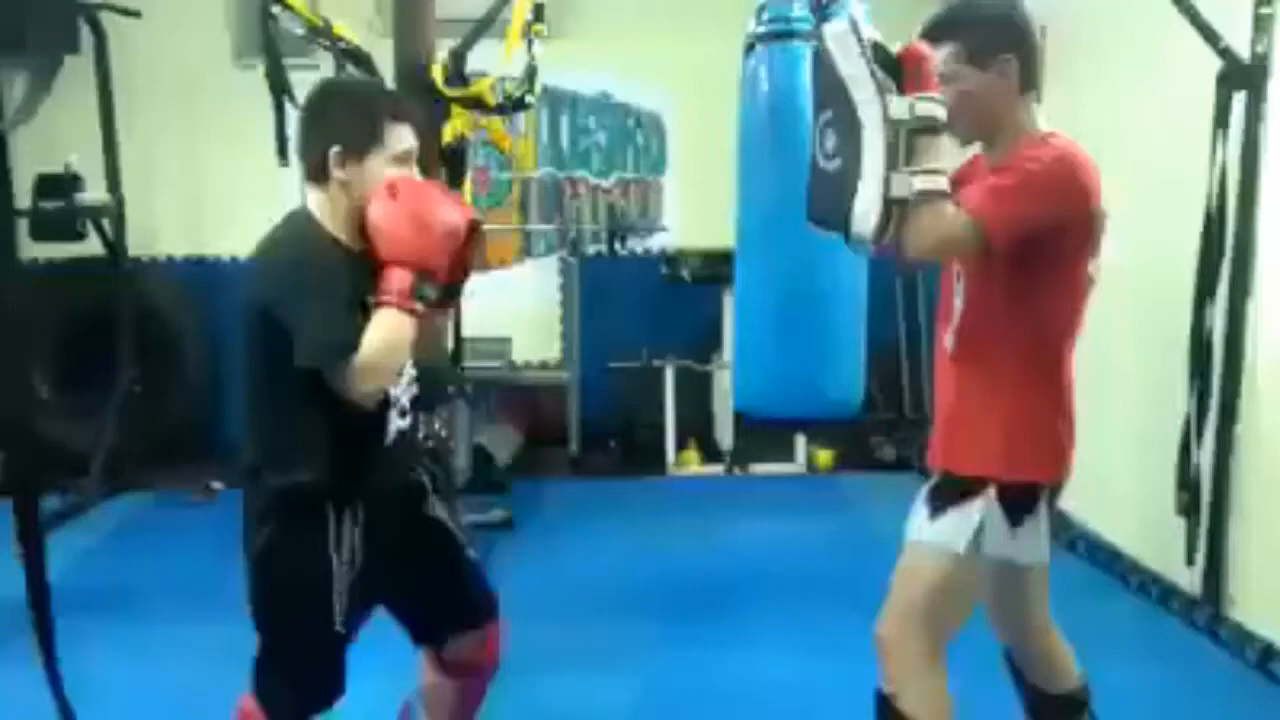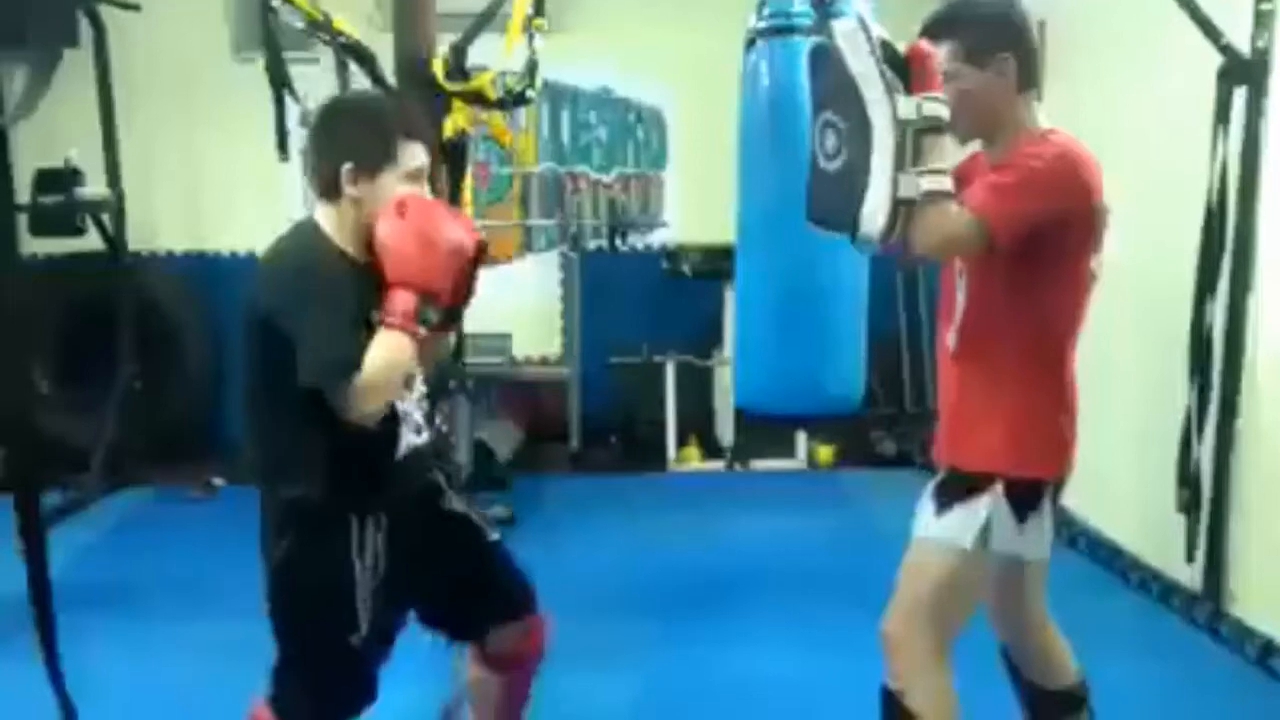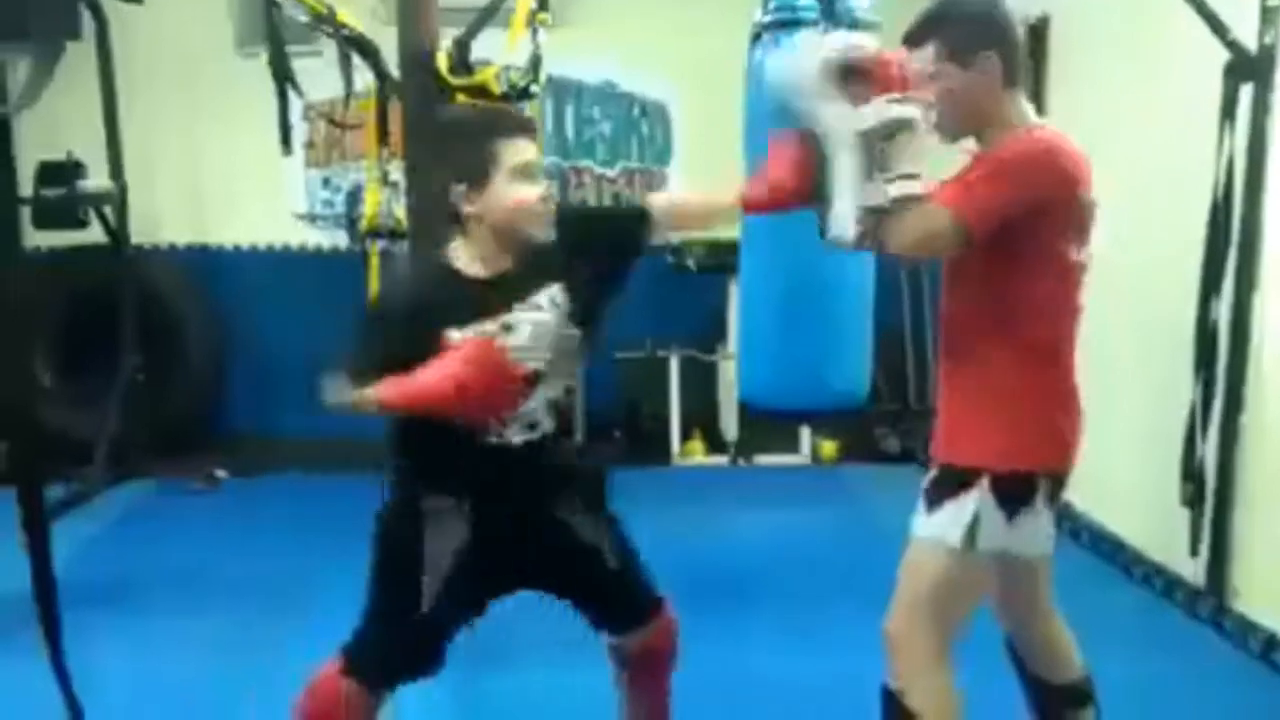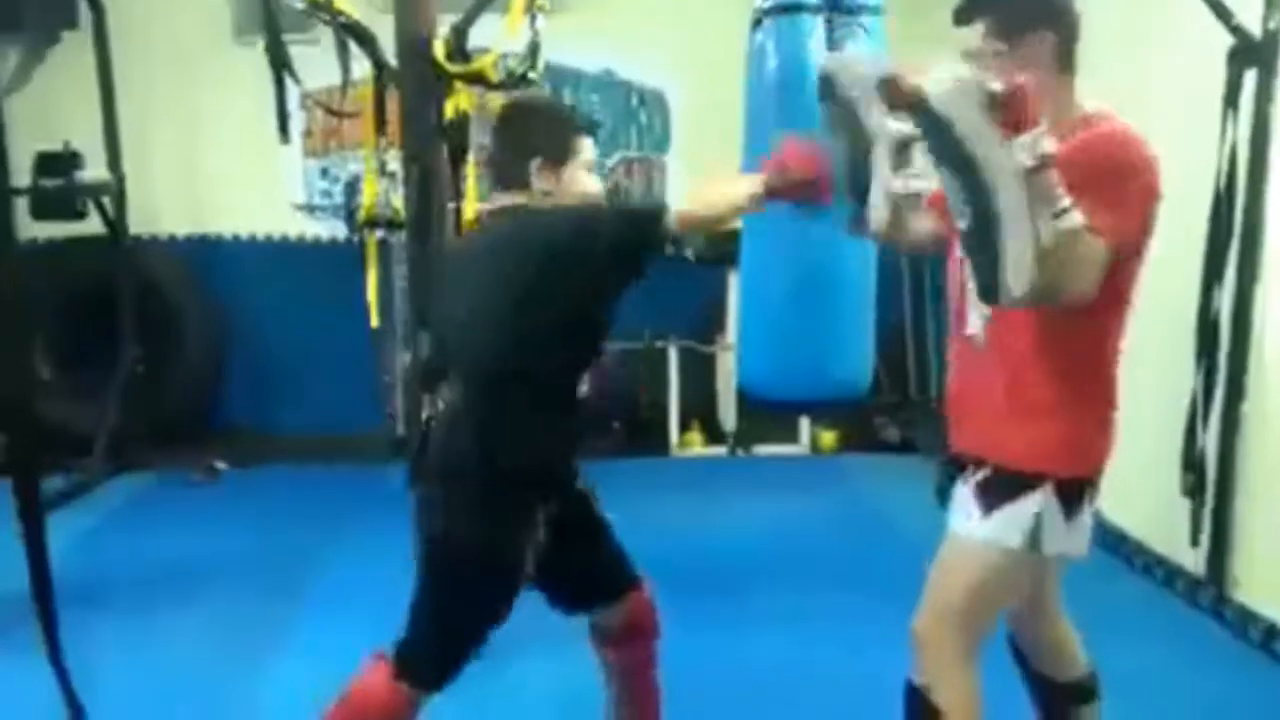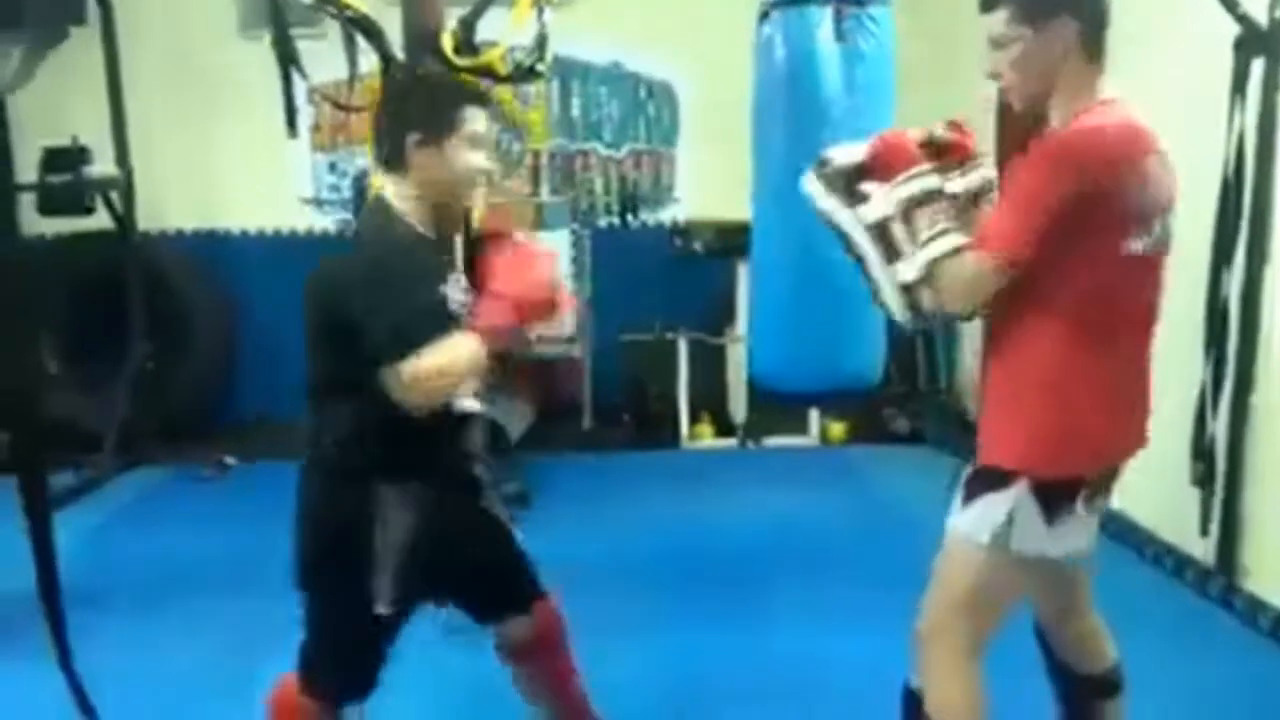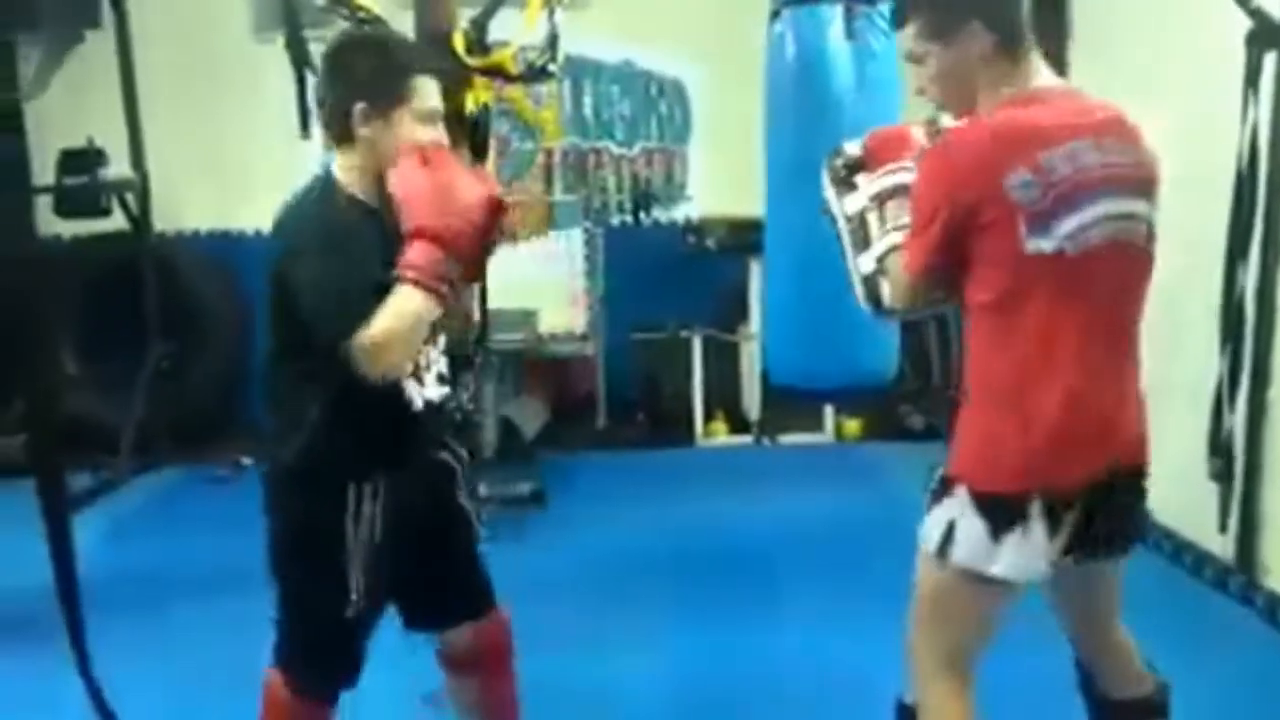
dt=0.3s
person 1, frame 1
left shoulder: (1053, 168)
right shoulder: (984, 171)
left elbow: (928, 240)
right elbow: (890, 234)
left hip: (1004, 452)
right hip: (986, 443)
left knee: (904, 639)
right knee: (1023, 625)
person 1, frame 2
left shoulder: (1054, 166)
right shoulder: (985, 168)
left elbow: (934, 239)
right elbow: (893, 231)
left hip: (1008, 447)
right hip: (989, 439)
left knee: (910, 636)
right knee: (1019, 621)
person 1, frame 3
left shoulder: (1037, 159)
right shoulder: (997, 167)
left elbow: (911, 236)
right elbow: (883, 231)
left wrist: (891, 117)
right wrist: (847, 137)
left hip: (1007, 446)
right hip: (1004, 438)
left knee: (912, 638)
right knee: (1029, 615)
person 1, frame 4
left shoulder: (1113, 154)
right shoulder: (995, 156)
left elbow: (1067, 284)
right elbow: (912, 232)
left wrist: (1023, 157)
right wrist: (887, 137)
left hip: (1043, 443)
right hip: (994, 432)
left knee: (940, 635)
right knee: (1030, 609)
person 1, frame 5
left shoulder: (1071, 153)
right shoulder: (1127, 142)
left elbow: (963, 293)
left wrist: (916, 192)
right wrist: (955, 187)
left hip: (1042, 442)
right hip: (1090, 431)
left knee: (943, 641)
right knee: (1064, 611)
person 1, frame 6
left shoulder: (967, 151)
right shoulder: (1124, 138)
left elbow: (904, 290)
left hip: (1010, 457)
right hip: (1115, 443)
left knee: (936, 662)
right knee: (1098, 633)
person 2, frame 1
left shoulder: (363, 244)
right shoulder: (294, 261)
left elbow: (406, 348)
right elbow: (363, 376)
left wrist: (437, 272)
right wrist: (409, 277)
left hip: (388, 488)
right hip: (314, 510)
left knee: (471, 635)
person 2, frame 2
left shoulder: (376, 254)
right shoulder: (301, 273)
right elbow: (364, 396)
left wrist: (443, 286)
right wrist: (415, 294)
left hip: (406, 494)
right hip: (332, 520)
left knee: (516, 630)
person 2, frame 3
left shoulder: (568, 240)
right shoulder: (413, 294)
left elbow: (660, 213)
right elbow: (346, 389)
right wrist: (418, 391)
left hip: (547, 485)
right hip: (447, 501)
left knee: (649, 633)
right knee: (373, 667)
person 2, frame 4
left shoulder: (472, 253)
right shoulder: (559, 236)
right elbow: (692, 215)
right wrist: (773, 178)
left hip: (532, 481)
right hip: (489, 492)
left knee: (627, 613)
right knee: (419, 666)
person 2, frame 5
left shoulder: (423, 237)
right shoulder: (374, 253)
right elbow: (418, 385)
left wrist: (504, 302)
right wrist: (497, 318)
left hip: (442, 478)
right hip: (369, 495)
left knee: (531, 623)
person 2, frame 6
left shoulder: (395, 208)
right shoulder: (317, 228)
left elbow: (428, 316)
right elbow: (380, 353)
left wrist: (463, 246)
right wrist: (432, 250)
left hip: (419, 463)
right hip: (338, 485)
left knee: (478, 633)
